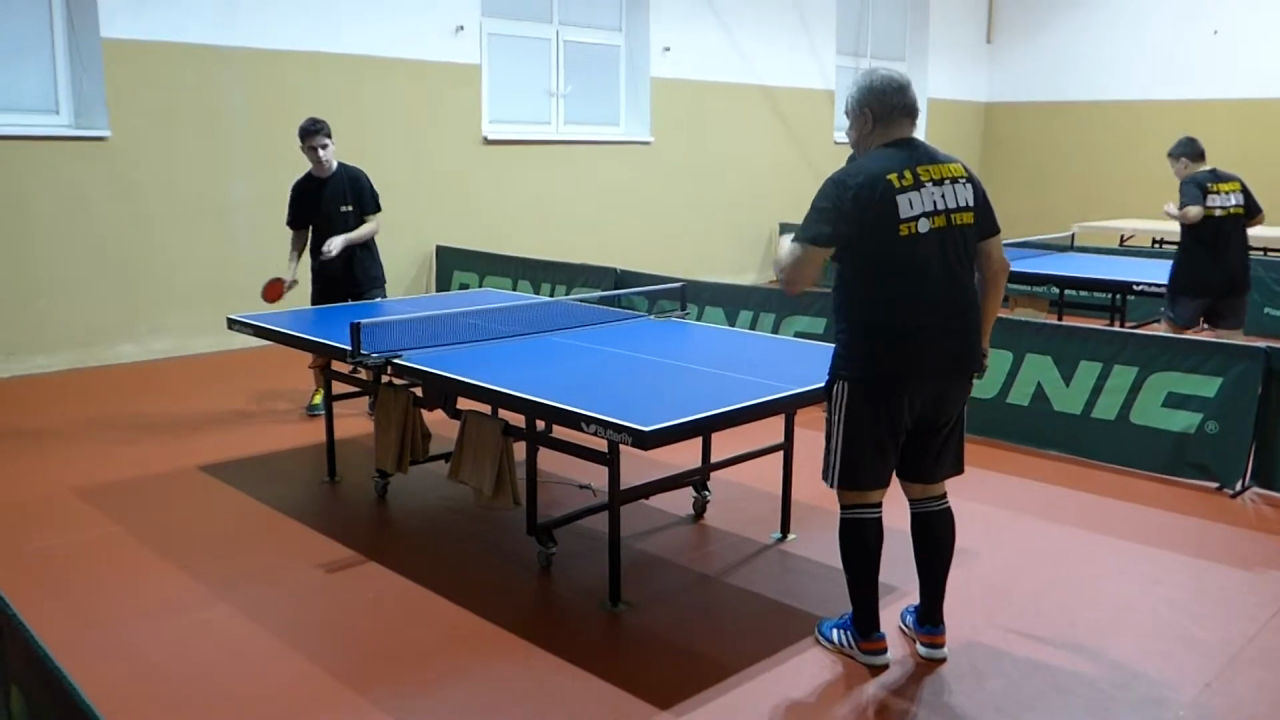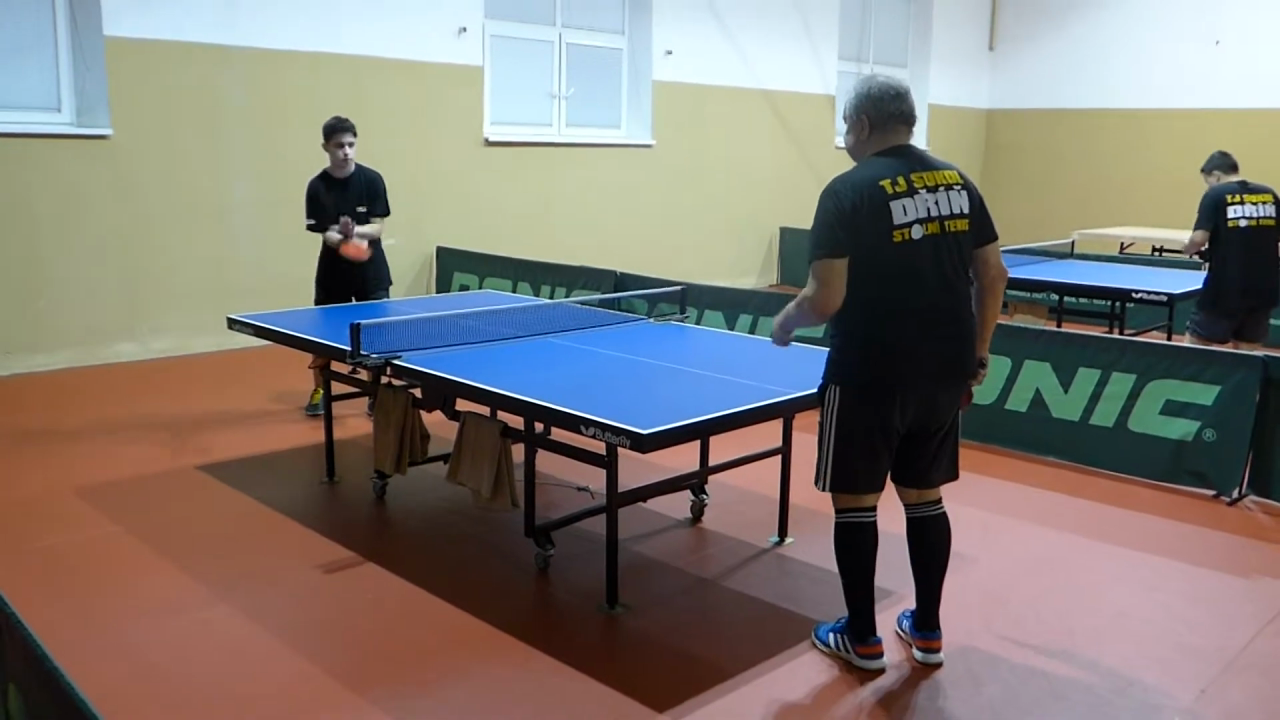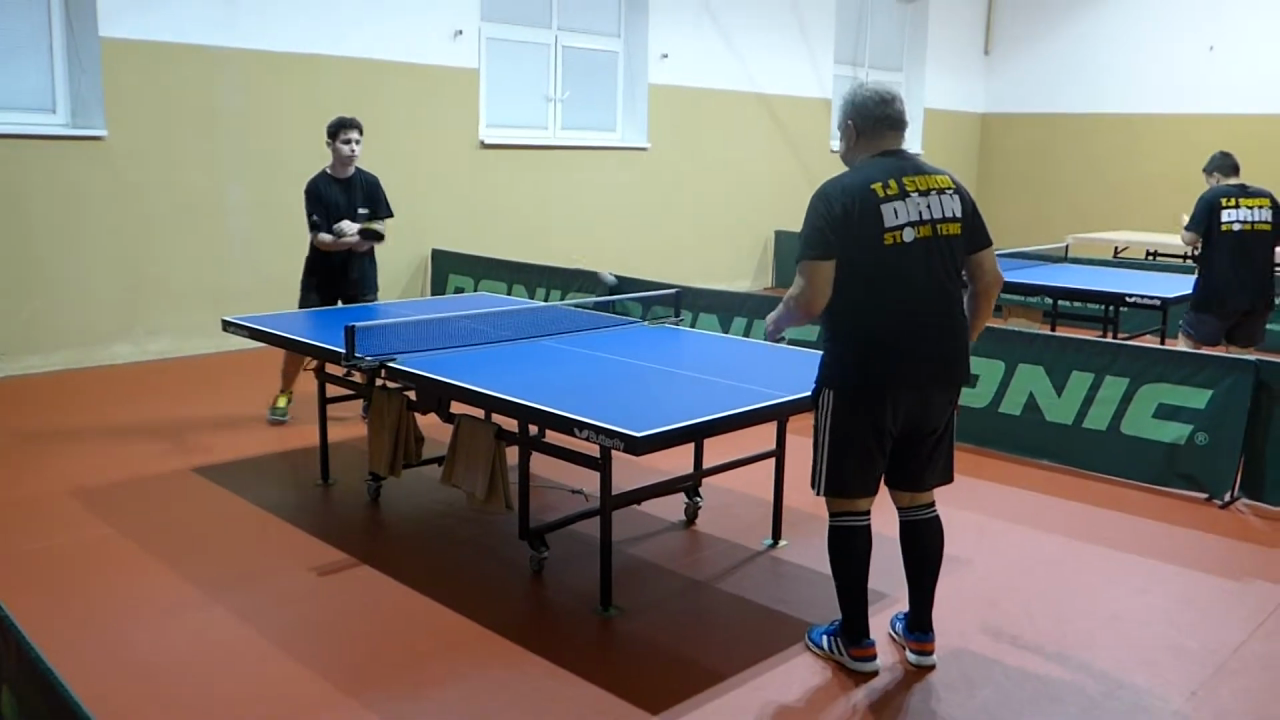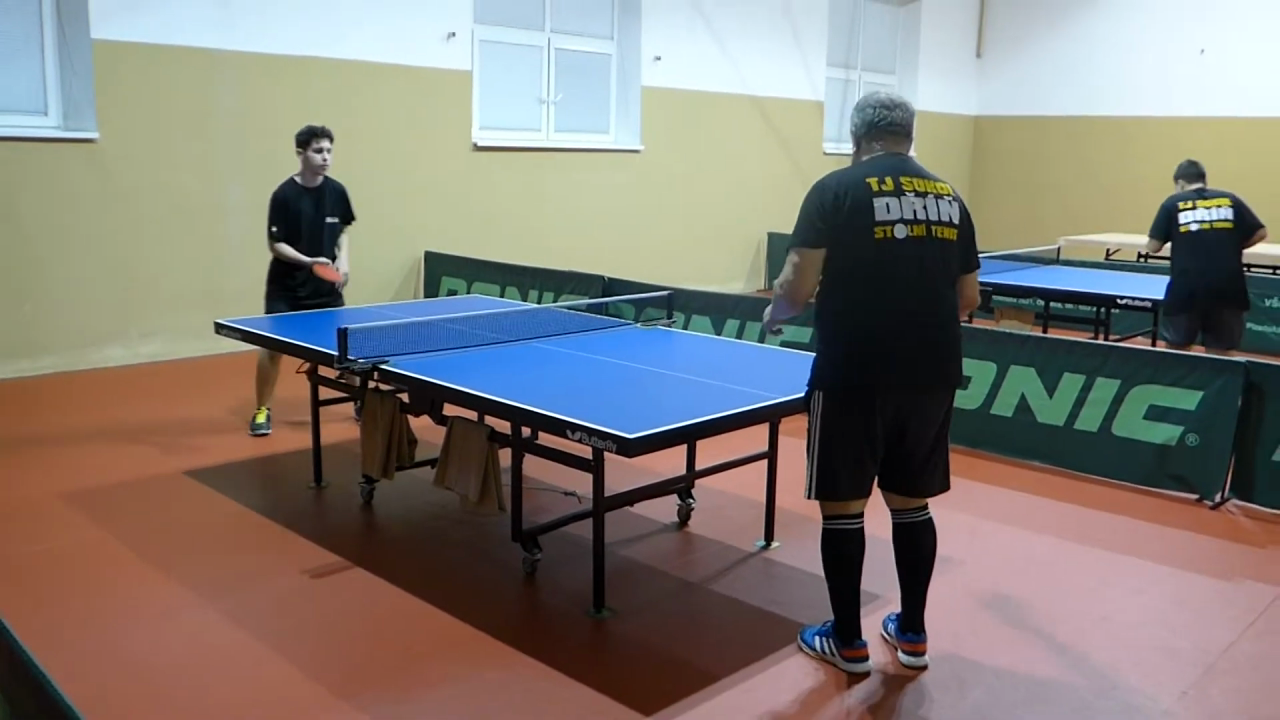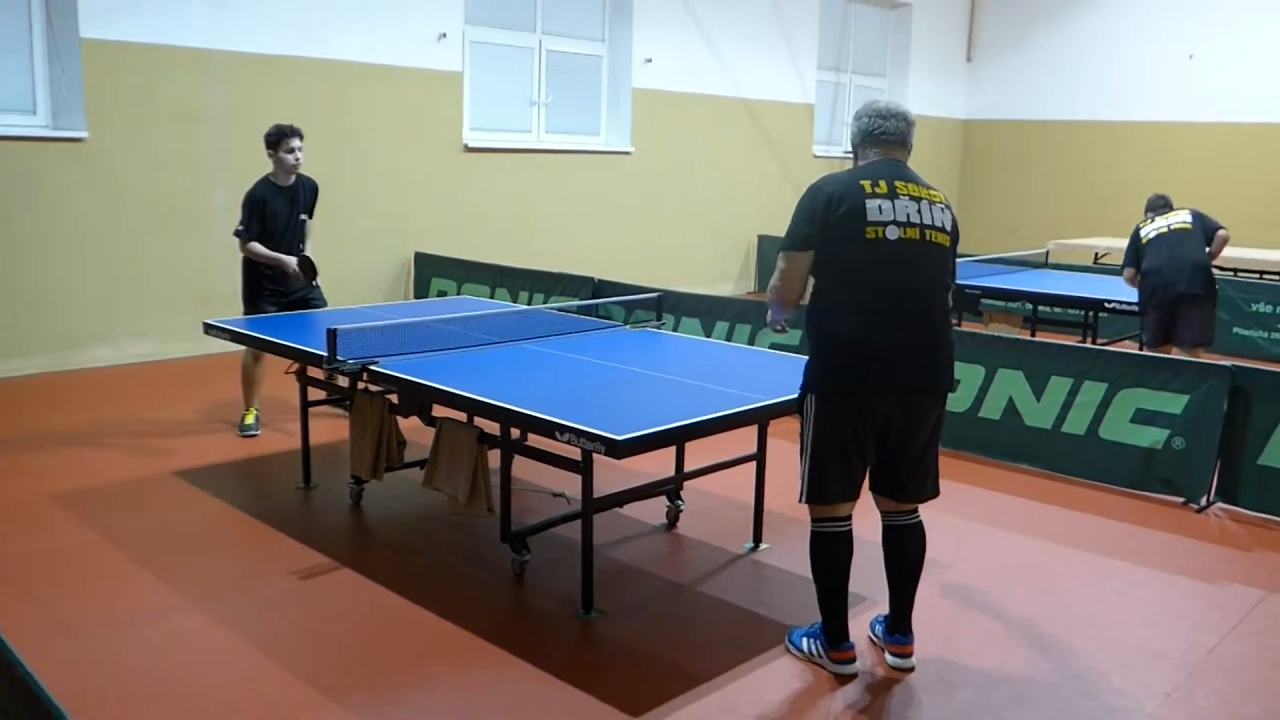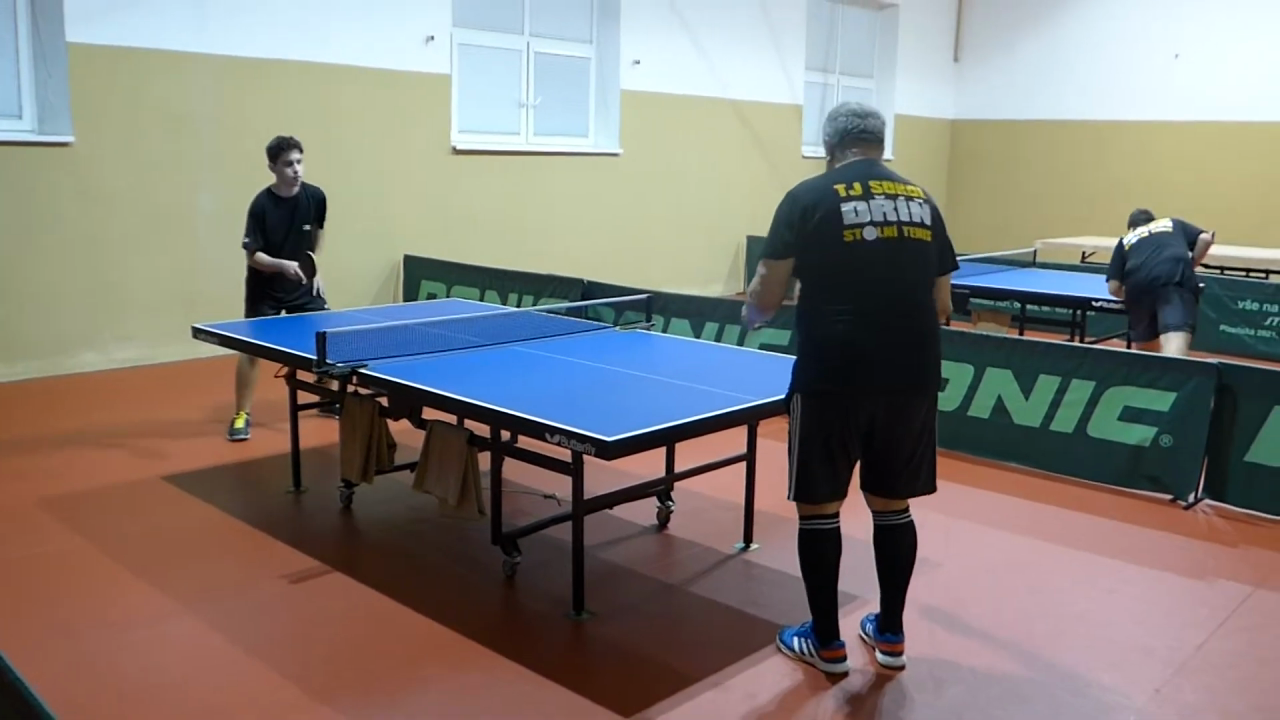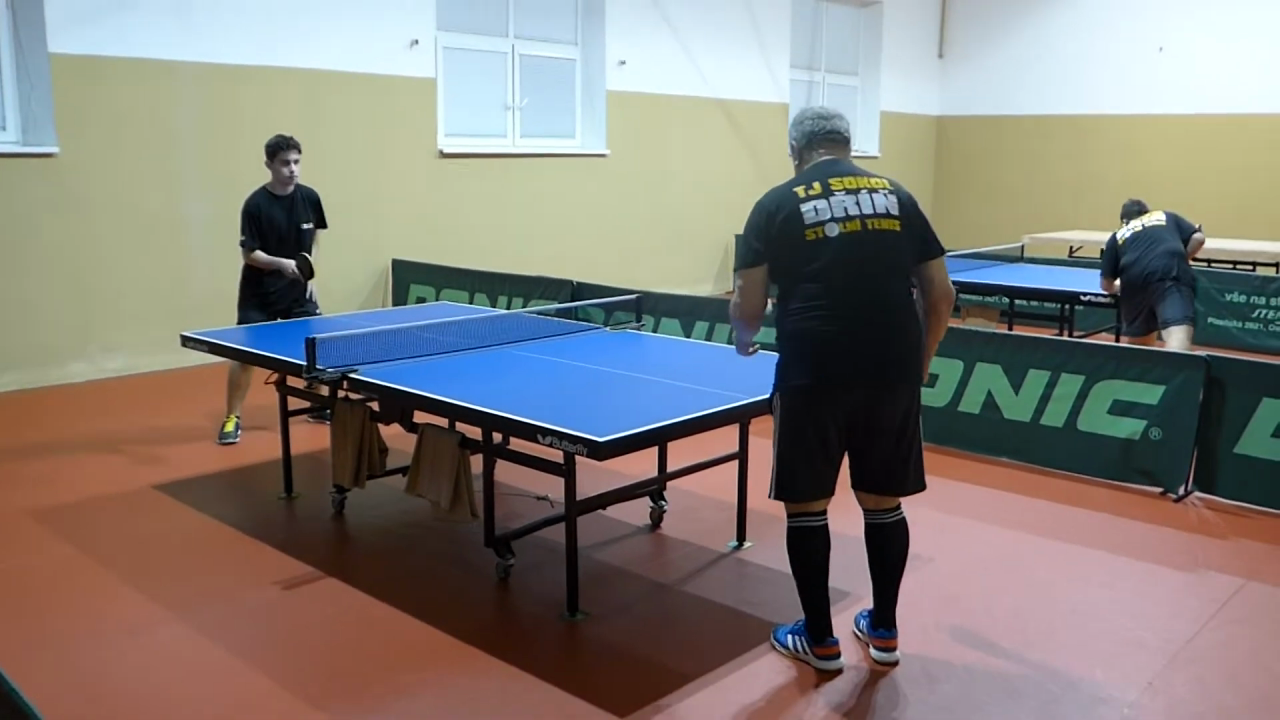
dt=0.3s
person 1, frame 1
left shoulder: (852, 182)
right shoulder: (961, 175)
left elbow: (795, 277)
right elbow: (996, 267)
left wrist: (790, 245)
right wrist: (978, 342)
left hip: (875, 370)
right hip: (948, 366)
left knee: (860, 497)
right knee: (929, 490)
left ankle: (865, 633)
right ankle: (930, 624)
person 1, frame 2
left shoulder: (849, 191)
right shoulder: (958, 182)
left elbow: (825, 298)
right elbow: (992, 275)
left wrist: (785, 322)
right wrist: (977, 353)
left hip: (869, 375)
right hip: (942, 372)
left knee: (854, 500)
right knee: (924, 496)
left ankle: (861, 638)
right ankle: (927, 629)
person 1, frame 3
left shoulder: (839, 194)
right shoulder: (950, 187)
left elbow: (812, 298)
right elbow: (988, 279)
left wrist: (776, 321)
right wrist: (959, 341)
left hip: (862, 377)
right hip: (936, 375)
left knee: (848, 504)
right knee: (917, 499)
left ankle: (854, 640)
right ankle: (920, 631)
person 1, frame 4
left shoulder: (836, 189)
right shoulder: (949, 199)
left elbow: (797, 286)
right elbow: (968, 298)
left wrist: (774, 313)
left hip: (853, 375)
right hip: (931, 374)
left knee: (842, 506)
right knee: (910, 501)
left ankle: (847, 641)
right ankle: (912, 632)
person 1, frame 5
left shoulder: (830, 192)
right shoulder: (941, 207)
left elbow: (787, 288)
left wrist: (777, 314)
left hip: (846, 375)
right hip: (924, 376)
left knee: (831, 507)
right knee: (901, 504)
left ankle: (835, 642)
right ankle: (899, 634)
person 1, frame 6
left shoulder: (808, 198)
right shoulder: (923, 202)
left elbow: (767, 295)
right elbow: (941, 305)
left wrist: (750, 312)
left hip: (832, 376)
right hip: (912, 377)
left knee: (819, 505)
right knee: (892, 504)
left ankle: (826, 642)
right ankle: (890, 632)
person 1, frame 7
left shoulder: (777, 204)
right shoulder: (896, 195)
left elbow: (748, 306)
right elbow: (941, 295)
left wrist: (744, 338)
right wrist: (920, 361)
left hip: (813, 374)
right hip: (891, 371)
left knee: (806, 504)
right knee: (882, 502)
left ankle: (819, 638)
right ankle: (883, 629)
person 2, frame 1
left shoulder: (355, 179)
right shoulder: (301, 189)
left elbow: (373, 225)
right elbow: (300, 232)
left wrist: (342, 240)
right wrist: (292, 267)
left hip: (364, 273)
right hip: (326, 276)
right ankle: (320, 390)
person 2, frame 2
left shoulder: (372, 180)
right shoulder: (317, 187)
left elbow: (376, 229)
right elbow: (326, 236)
left wrist: (354, 230)
right wrist: (342, 236)
left hip: (372, 272)
right hip: (333, 273)
left ankle: (376, 395)
right ankle: (318, 391)
person 2, frame 3
left shoulder: (370, 183)
right shoulder: (316, 186)
left elbow: (381, 228)
right elbow: (319, 240)
left wrist: (356, 227)
right wrist: (348, 242)
left hip: (360, 275)
right hip: (320, 276)
left ankle: (371, 398)
right ankle: (284, 395)
person 2, frame 4
left shoulder: (337, 192)
right shoulder: (284, 195)
left elbow: (343, 230)
right elbow: (275, 245)
left wrist: (343, 259)
right wrist: (308, 262)
left hip: (325, 285)
right hip: (287, 286)
right knee: (273, 346)
right ankle: (263, 410)
person 2, frame 5
left shoulder: (309, 187)
right shoulder: (258, 195)
right elbow: (246, 245)
left wrist: (306, 255)
right wrist: (281, 259)
left hip: (297, 279)
right hip: (262, 283)
right knee: (257, 346)
right ankle: (251, 411)
person 2, frame 6
left shoulder: (315, 197)
right shoulder: (261, 205)
right elbow: (253, 256)
right wrist: (283, 266)
left hip: (302, 284)
right hip: (264, 288)
left ankle: (327, 399)
right ankle: (242, 414)
person 2, frame 7
left shoulder: (310, 197)
right shoulder: (255, 204)
right elbow: (248, 254)
right wrist: (281, 263)
left hip: (298, 288)
right hip: (259, 292)
left ankle: (318, 406)
right ankle: (232, 419)
person 3, frame 1
left shoulder: (1192, 182)
right shoulder: (1235, 182)
left elbow: (1193, 214)
right elbow: (1258, 218)
left wrist: (1174, 213)
left hip: (1196, 275)
right hip: (1233, 275)
left knee: (1171, 329)
right knee: (1232, 336)
person 3, frame 2
left shoulder: (1215, 195)
left elbow: (1199, 238)
left wrist: (1190, 248)
left hip: (1226, 289)
right hip: (1264, 288)
left knee: (1195, 343)
right knee: (1248, 349)
person 3, frame 3
left shoulder: (1212, 197)
left elbow: (1189, 239)
left wrist: (1186, 224)
left hip: (1217, 292)
right hip: (1257, 293)
left knee: (1188, 345)
right knee: (1241, 354)
person 3, frame 4
left shoulder: (1173, 203)
right shoulder: (1231, 200)
left elbow: (1153, 247)
right elbow: (1260, 233)
left hip: (1186, 289)
right hip: (1228, 289)
right knee: (1222, 357)
person 3, frame 5
left shoulder: (1141, 227)
right shoulder: (1192, 214)
left elbow: (1128, 275)
right elbow: (1222, 235)
left wrist: (1141, 284)
right wrist: (1206, 259)
left hip: (1156, 287)
right hip: (1195, 283)
left knee: (1158, 355)
right knee: (1191, 355)
person 3, frame 6
left shoulder: (1125, 240)
right shoulder: (1174, 224)
left elbow: (1113, 288)
right elbow: (1205, 239)
left wrist: (1127, 295)
right wrist: (1191, 265)
left hip: (1139, 283)
right hip: (1175, 278)
left knee: (1147, 350)
right knee: (1176, 349)
person 3, frame 7
left shoulder: (1117, 235)
right shoulder: (1167, 216)
left elbow: (1106, 284)
right elbow: (1198, 238)
left wrist: (1117, 288)
left hip: (1134, 278)
right hip: (1171, 274)
left knee: (1140, 344)
right knee: (1178, 342)
